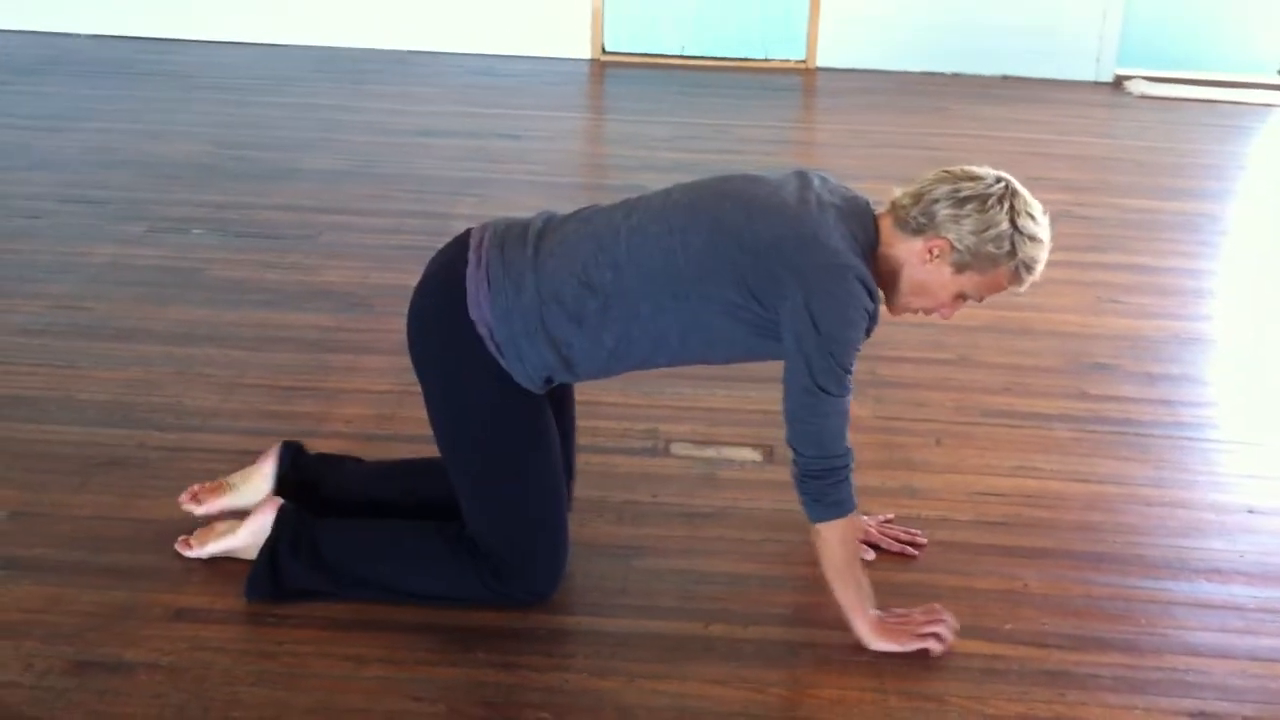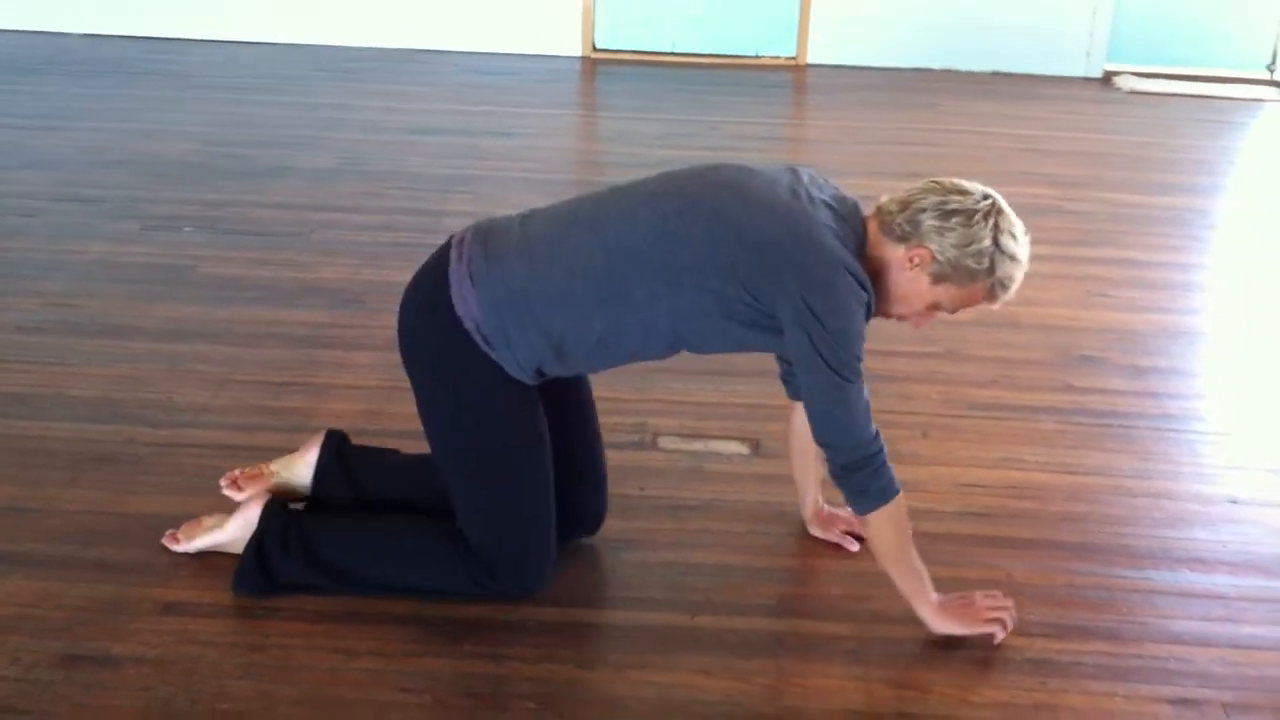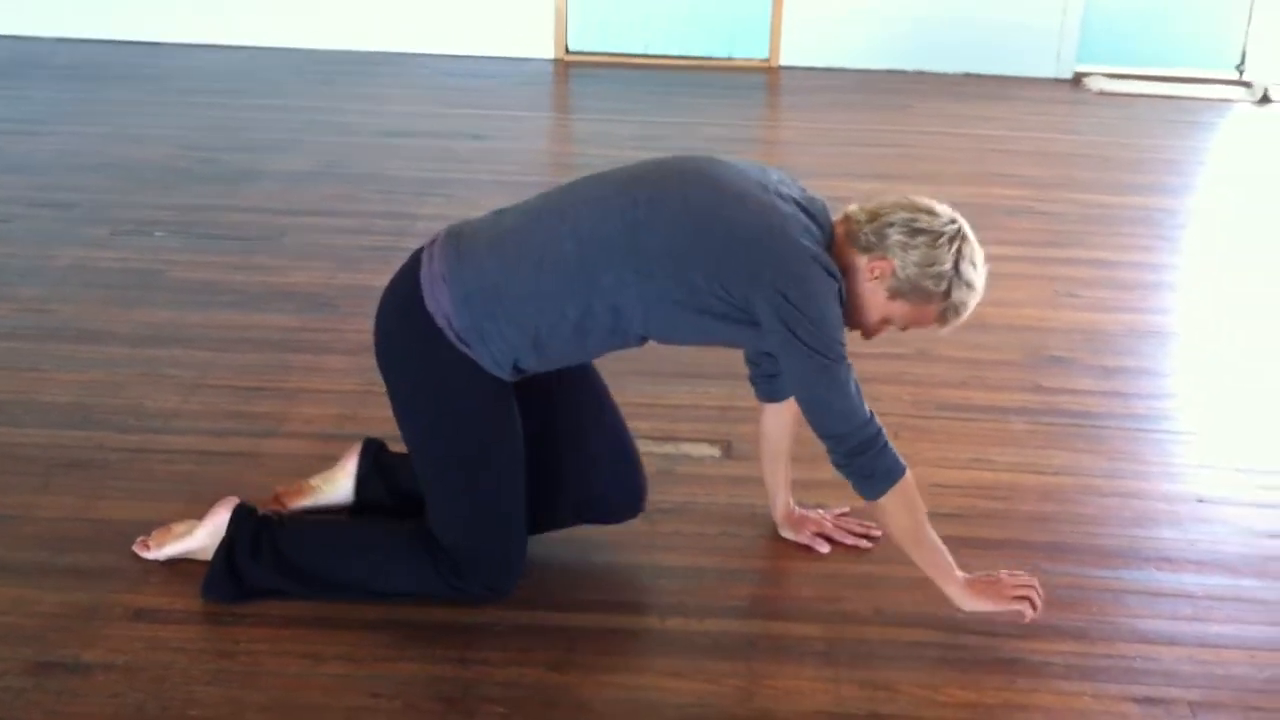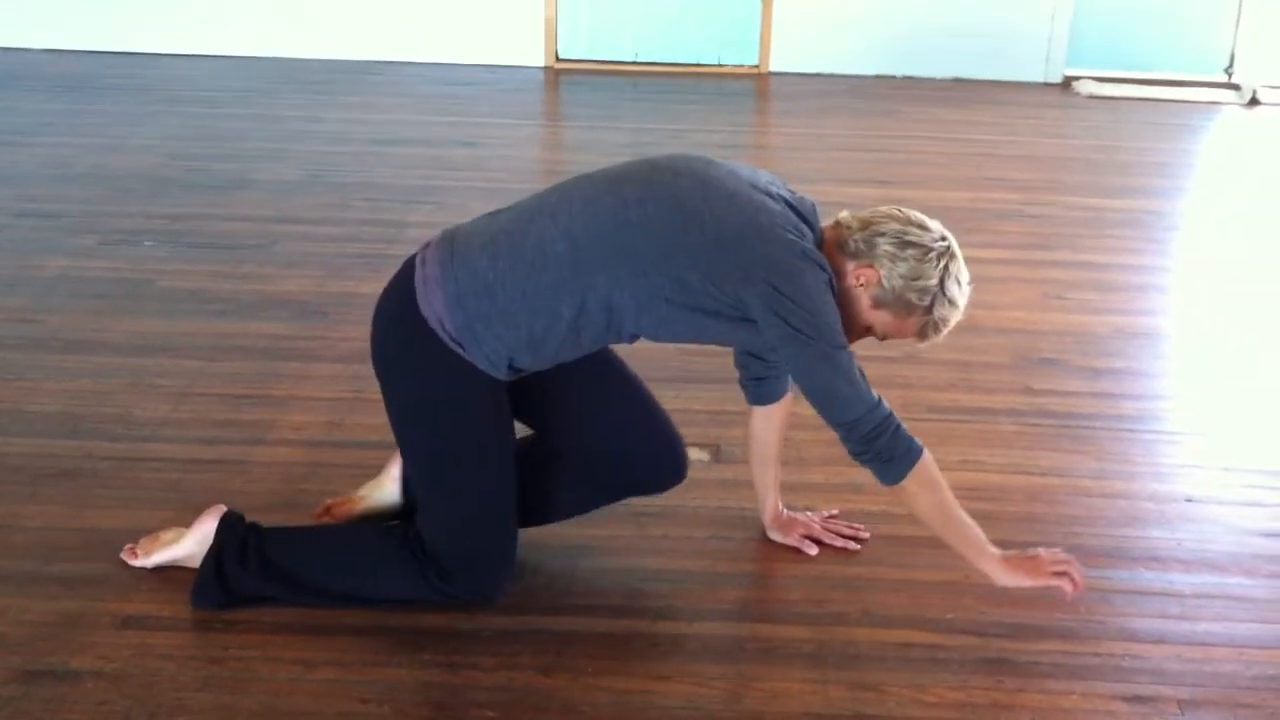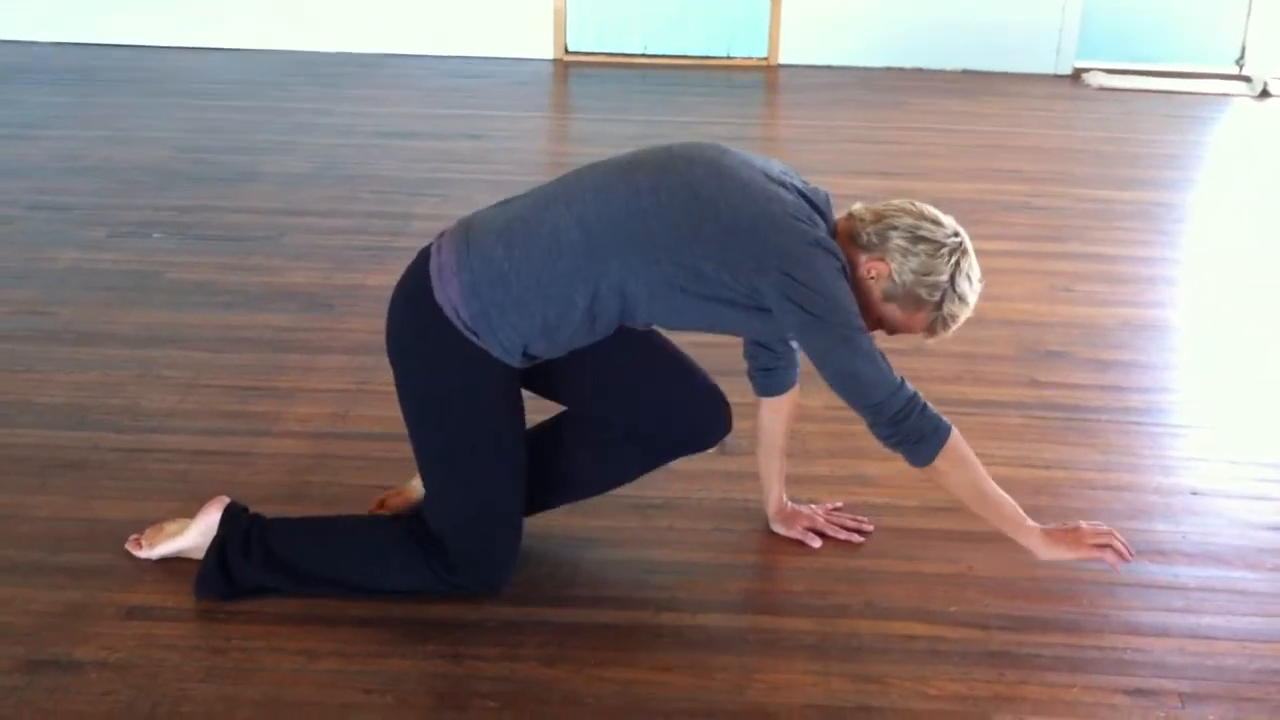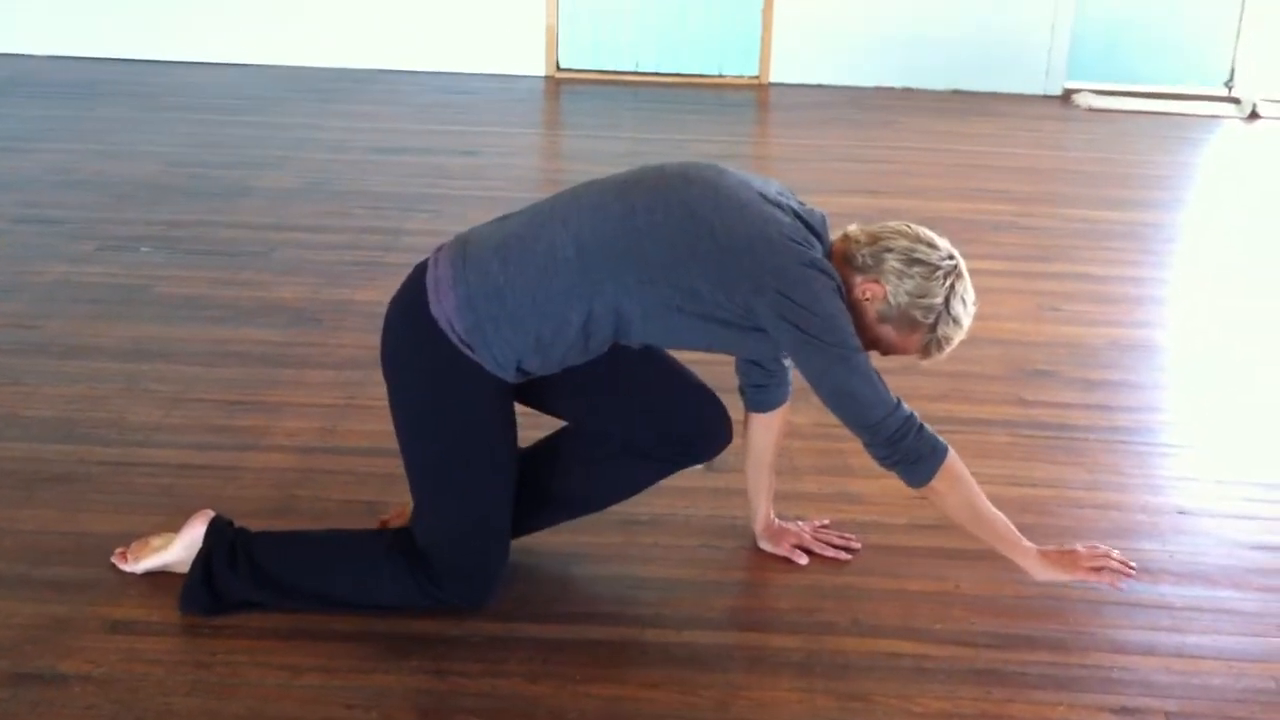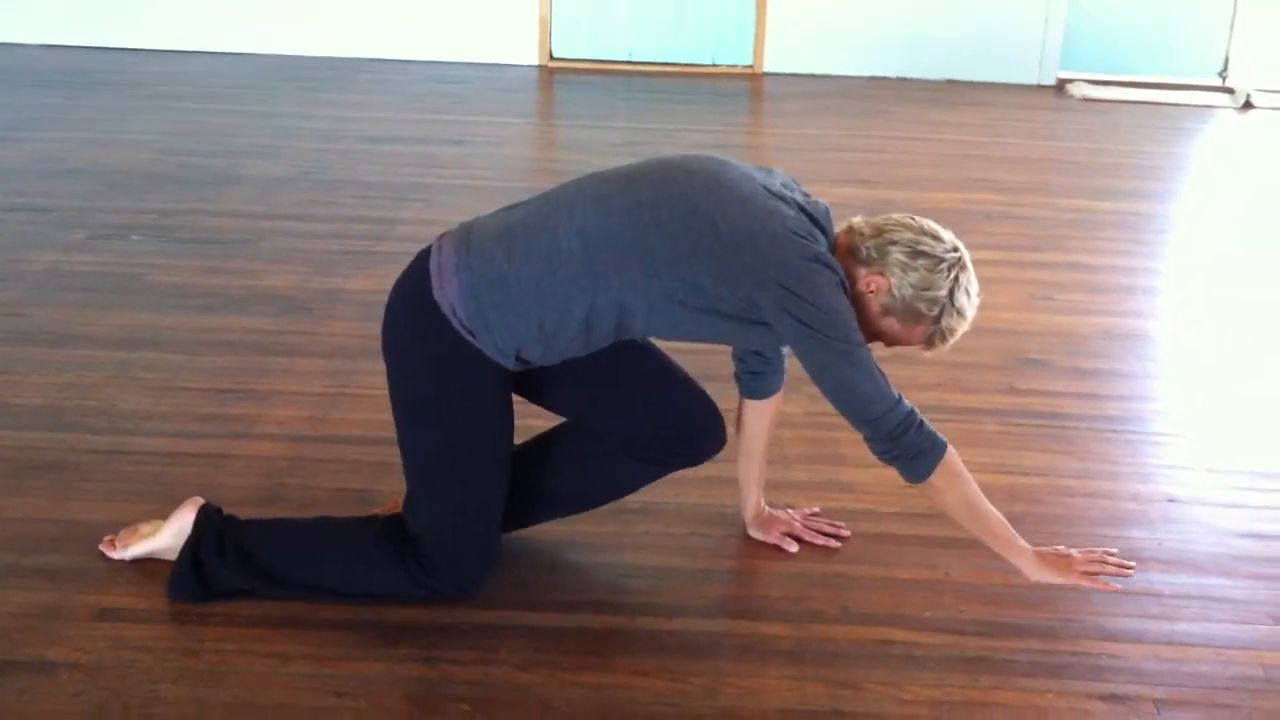
dt=0.3s
person 1, frame 1
left shoulder: (840, 218)
right shoulder: (834, 281)
left elbow: (821, 384)
right elbow: (820, 464)
left wrist: (844, 522)
right wrist: (870, 625)
left hip: (506, 295)
right hip: (473, 325)
left knee: (525, 501)
right knee: (522, 570)
left ankle: (288, 478)
right ankle: (279, 539)
person 1, frame 2
left shoulder: (827, 218)
right shoulder: (827, 279)
left elbow: (803, 374)
right elbow: (859, 458)
left wrist: (816, 509)
right wrist: (932, 607)
left hip: (503, 300)
right hip: (466, 328)
left knee: (575, 513)
right knee: (511, 566)
left ankle: (327, 469)
right ankle: (269, 537)
person 1, frame 3
left shoulder: (795, 224)
right shoulder: (797, 274)
left elbow: (773, 369)
right elbow: (863, 448)
left wrist: (784, 509)
right wrist: (959, 584)
left hip: (497, 312)
right hip: (439, 327)
left knee: (613, 496)
right knee: (482, 569)
left ankle: (375, 481)
right ankle: (240, 539)
person 1, frame 4
left shoulder: (787, 227)
right shoulder: (788, 271)
left elbow: (764, 372)
right elbow: (876, 436)
left wrist: (773, 510)
right wrist: (994, 561)
left hip: (497, 315)
right hip: (437, 332)
left knee: (652, 463)
right knee: (470, 574)
left ankle: (423, 482)
right ankle: (229, 549)
person 1, frame 5
left shoulder: (793, 217)
right shoulder: (803, 262)
left elbow: (773, 358)
right elbow: (904, 420)
left wrist: (778, 503)
right wrist: (1035, 535)
left hip: (516, 303)
right hip: (453, 322)
left knee: (694, 419)
right knee: (473, 563)
left ankle: (464, 480)
right ankle: (232, 540)
person 1, frame 6
left shoulder: (789, 234)
right shoulder: (798, 281)
left elbow: (763, 378)
right elbow: (900, 441)
left wrist: (766, 518)
right wrist: (1032, 556)
left hip: (510, 318)
right hip: (447, 336)
left knee: (693, 429)
right knee: (460, 580)
left ankle: (459, 501)
right ankle: (217, 554)
person 1, frame 7
left shoulder: (791, 226)
right shoulder: (802, 273)
left elbow: (760, 360)
right elbow: (898, 435)
left wrist: (755, 507)
right wrist: (1027, 557)
left hip: (511, 311)
right hip: (448, 322)
left knee: (688, 432)
right knee: (449, 569)
left ankle: (451, 495)
right ankle: (207, 541)
